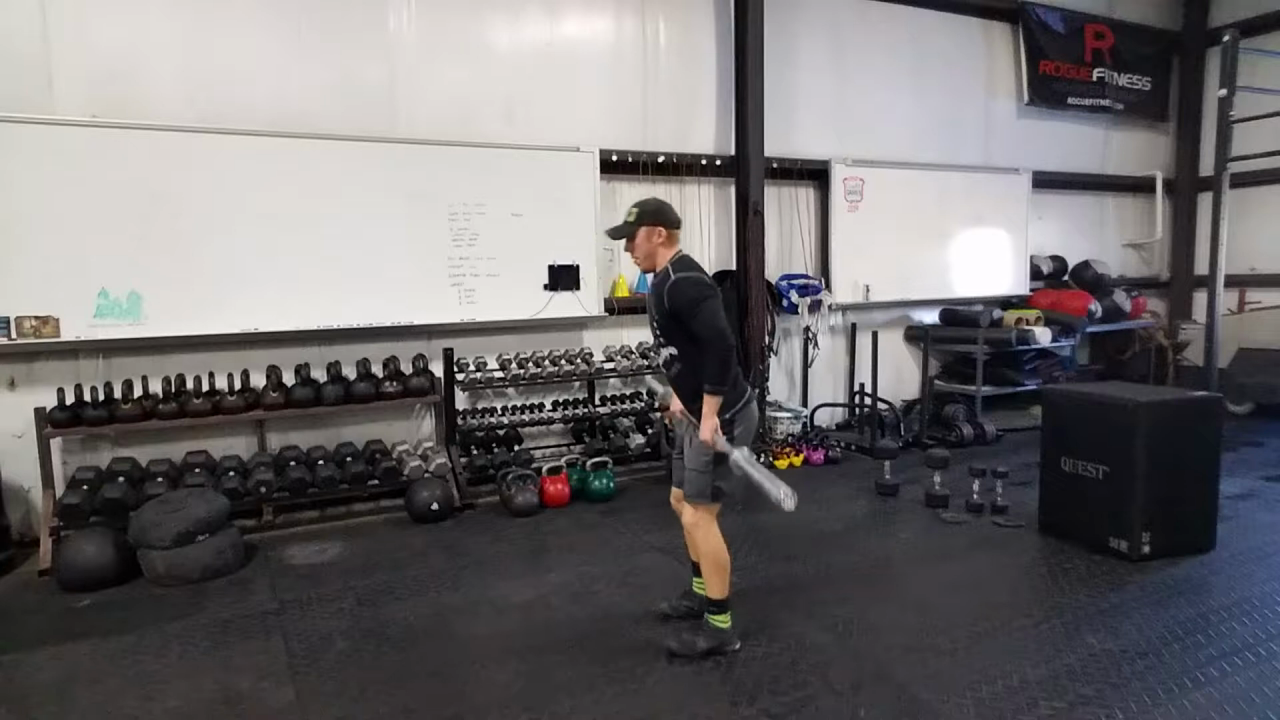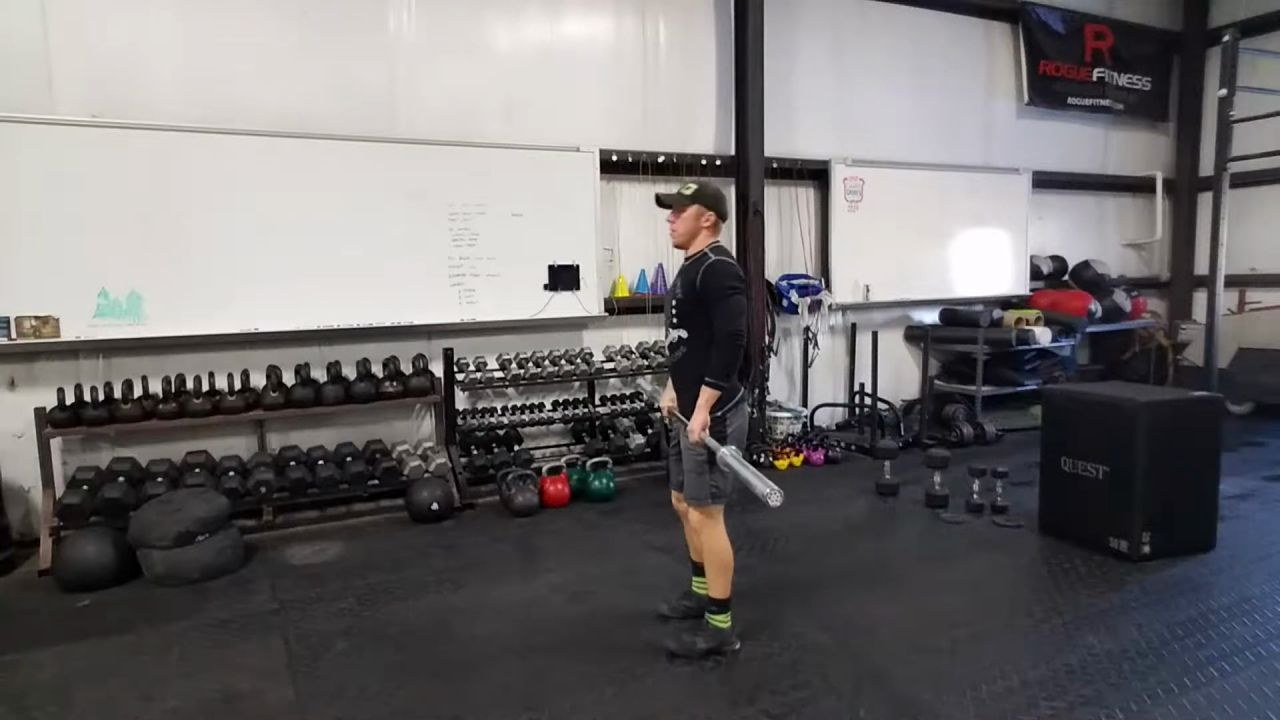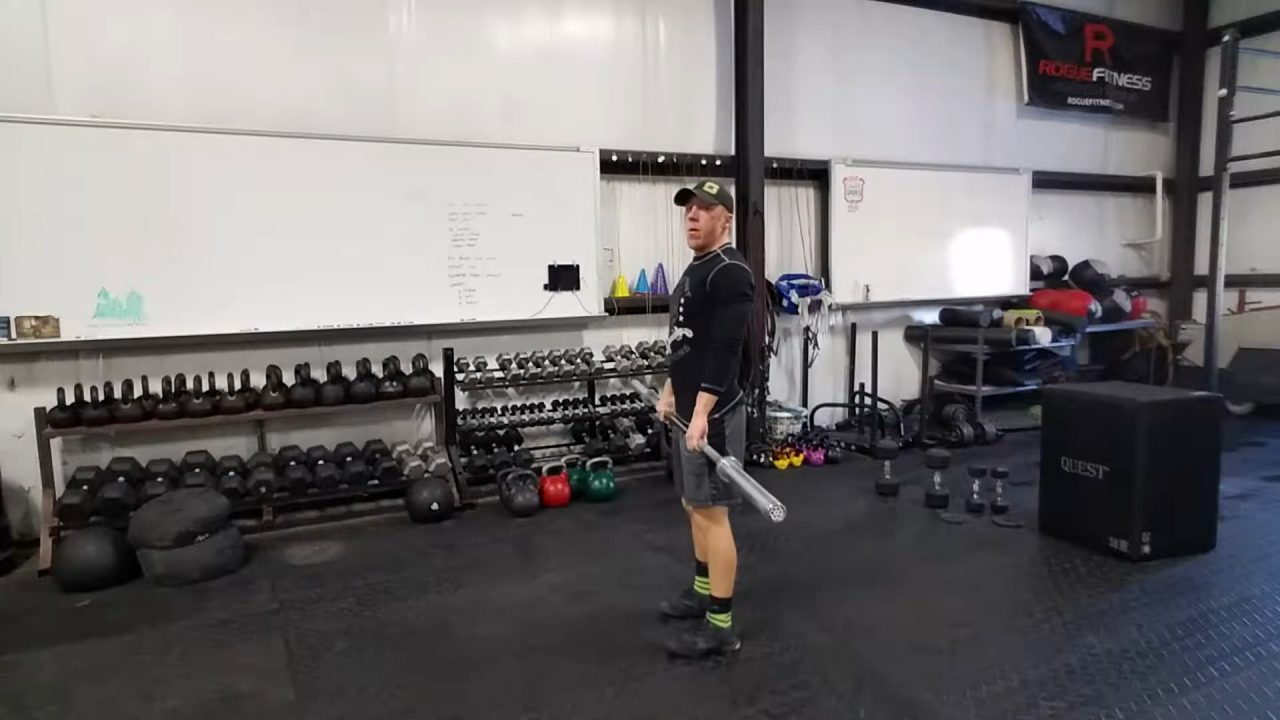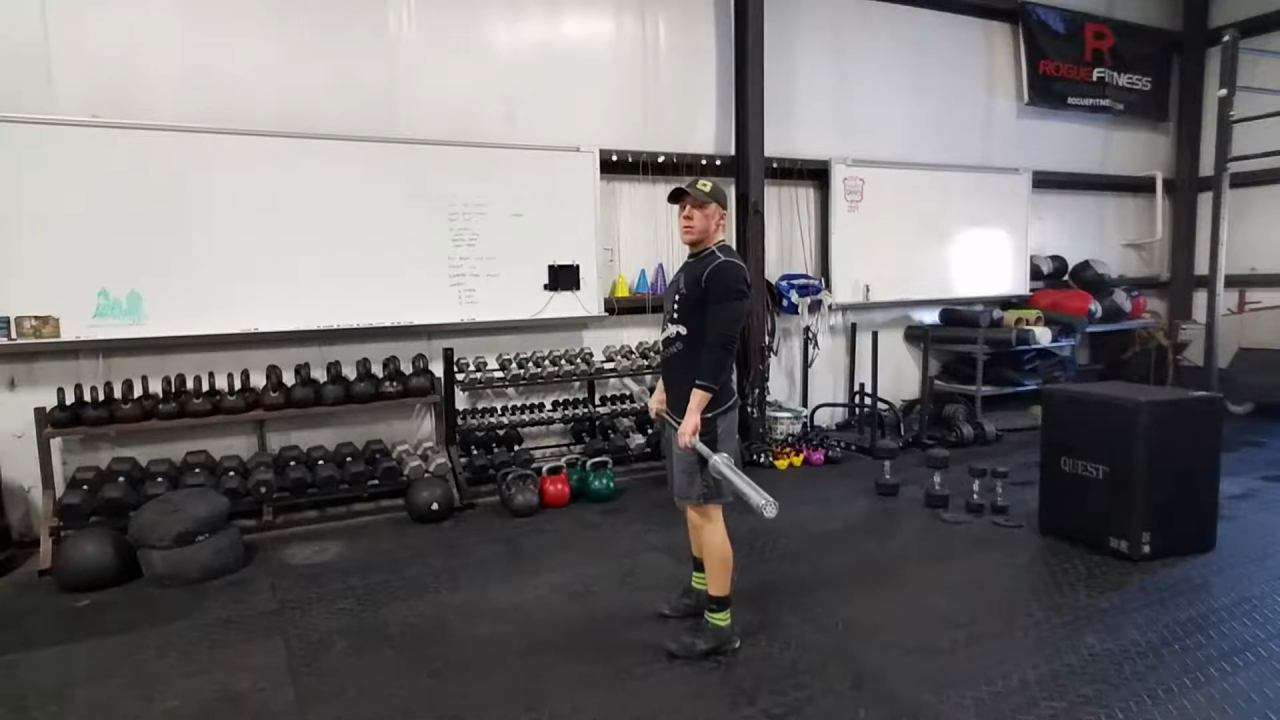
dt=0.4s
person 1, frame 1
left shoulder: (684, 282)
right shoulder: (665, 280)
left elbow: (720, 346)
left wrist: (710, 414)
right wrist: (679, 394)
left hip: (721, 415)
right hip: (697, 411)
left knee: (697, 516)
right knee: (683, 505)
left ankle: (719, 626)
right ankle: (702, 592)
person 1, frame 2
left shoulder: (718, 268)
right shoulder: (693, 267)
left elbow: (729, 343)
left wrist: (703, 409)
right wrist: (674, 389)
left hip: (712, 413)
right hip: (689, 408)
left knee: (705, 514)
right knee: (684, 503)
left ankle: (719, 625)
right ankle: (701, 591)
person 1, frame 3
left shoulder: (730, 272)
right shoulder: (697, 269)
left elbow: (725, 350)
left wrist: (702, 414)
right wrist: (670, 391)
left hip: (712, 413)
right hip: (687, 407)
left knee: (711, 513)
right knee: (693, 506)
left ankle: (720, 625)
right ankle: (702, 592)
person 1, frame 4
left shoulder: (725, 269)
right shoulder: (691, 267)
left elbow: (719, 348)
left wrist: (695, 411)
right wrist: (663, 388)
left hip: (705, 411)
right hip: (681, 405)
left knee: (705, 509)
right knee: (690, 504)
left ankle: (719, 624)
right ankle: (701, 590)
